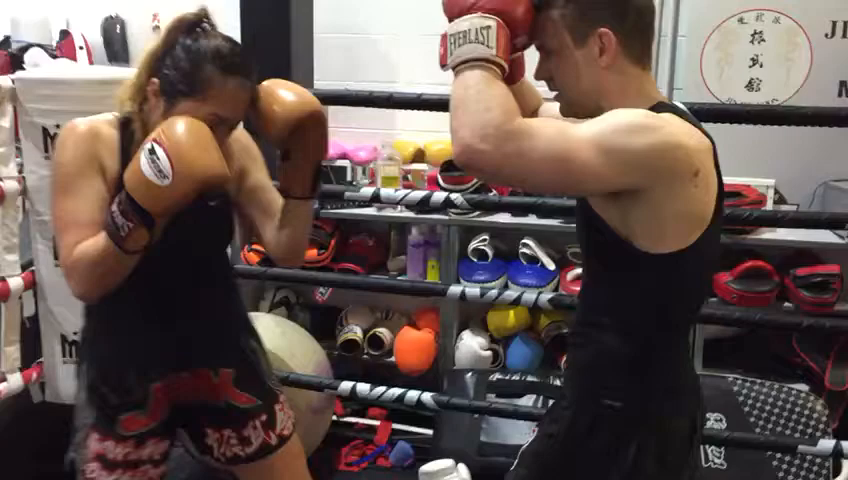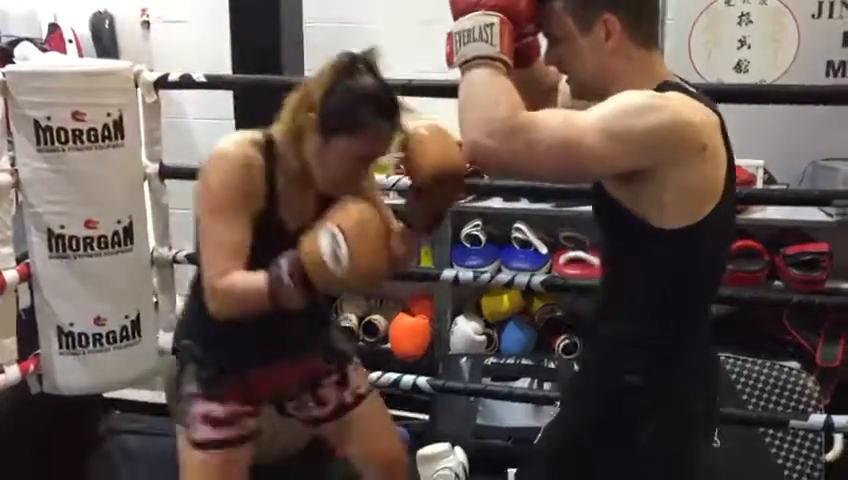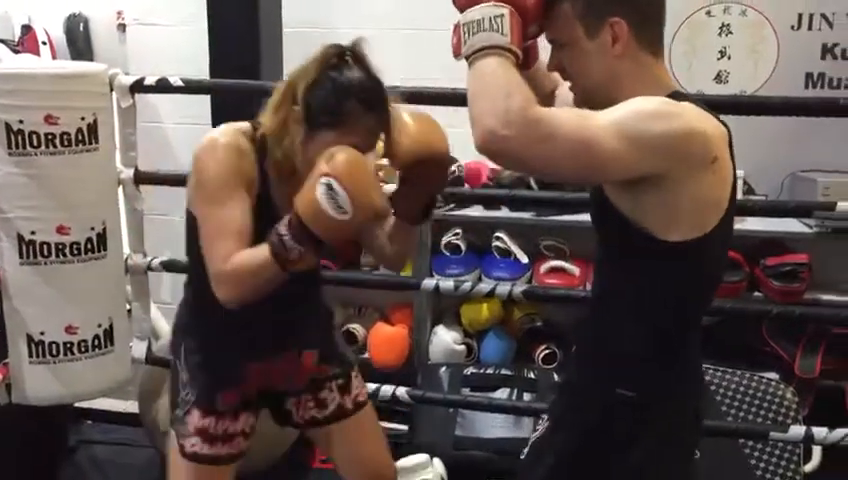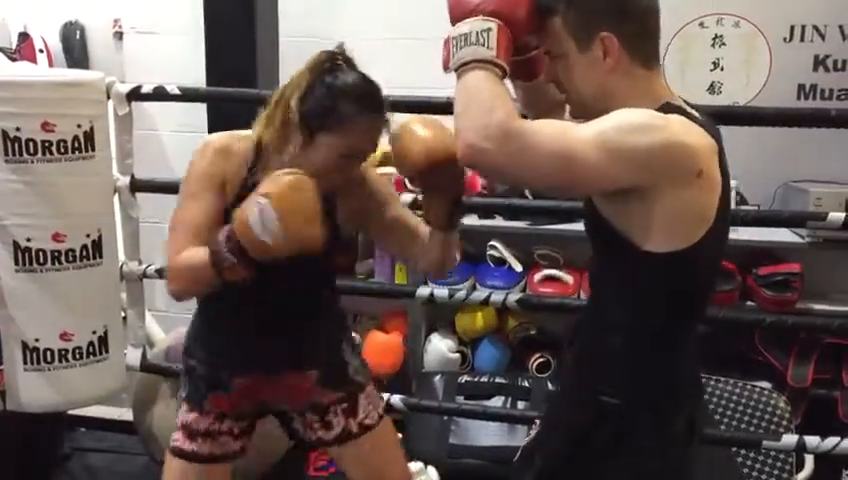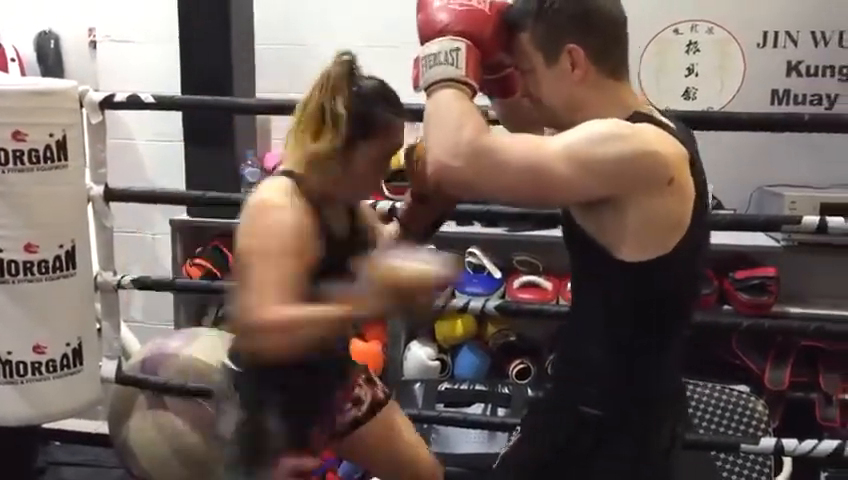
dt=1s
person 1, frame 1
left shoulder: (658, 142)
right shoulder: (641, 130)
left elbow: (481, 145)
right elbow: (527, 121)
left wrist: (476, 44)
right wrist: (504, 55)
left hip: (627, 419)
right hip: (636, 398)
person 1, frame 2
left shoulder: (664, 120)
right shoulder: (663, 108)
left elbow: (491, 141)
right elbow: (542, 96)
left hip: (645, 393)
right hip: (647, 376)
person 1, frame 3
left shoulder: (676, 130)
right shoulder: (650, 120)
left elbow: (504, 132)
right elbow: (540, 104)
right wrist: (517, 43)
left hip: (634, 407)
right hip: (616, 386)
person 1, frame 4
left shoulder: (662, 143)
right shoulder: (674, 128)
left elbow: (484, 143)
right elbow: (549, 126)
left wrist: (479, 39)
right wrist: (521, 51)
left hip: (627, 417)
right hip: (636, 396)
person 1, frame 5
left shoulder: (633, 152)
right shoulder: (652, 135)
left elbow: (454, 162)
right elbow: (541, 147)
left wrist: (448, 54)
right wrist: (494, 71)
left hip: (608, 427)
right hip: (634, 405)
person 2, frame 1
left shoulder: (231, 146)
right shoulder: (87, 141)
left elbow: (285, 250)
right elbow: (82, 278)
left wrist: (301, 167)
right wrist: (142, 208)
left hip: (224, 356)
right hip: (125, 370)
person 2, frame 2
left shoulder: (346, 170)
right shoulder: (235, 163)
left elbow: (398, 253)
right elbow: (220, 295)
right wrist: (303, 274)
left hip: (307, 343)
right hip: (221, 357)
person 2, frame 3
left shoulder: (344, 164)
right shoulder: (226, 152)
left elbow: (392, 254)
right elbow: (230, 283)
left wrist: (416, 195)
right wrist: (306, 232)
left hip: (306, 341)
right hip: (218, 353)
person 2, frame 4
left shoulder: (359, 183)
right shoulder: (222, 157)
left elbow: (434, 261)
right elbow: (178, 278)
left wrist: (442, 198)
right wrist: (242, 245)
left hip: (320, 358)
right hip: (226, 362)
person 2, frame 5
left shoulder: (338, 194)
right shoulder: (280, 207)
right elbow: (262, 334)
right wrist: (358, 304)
left hip: (330, 376)
right hip: (272, 395)
